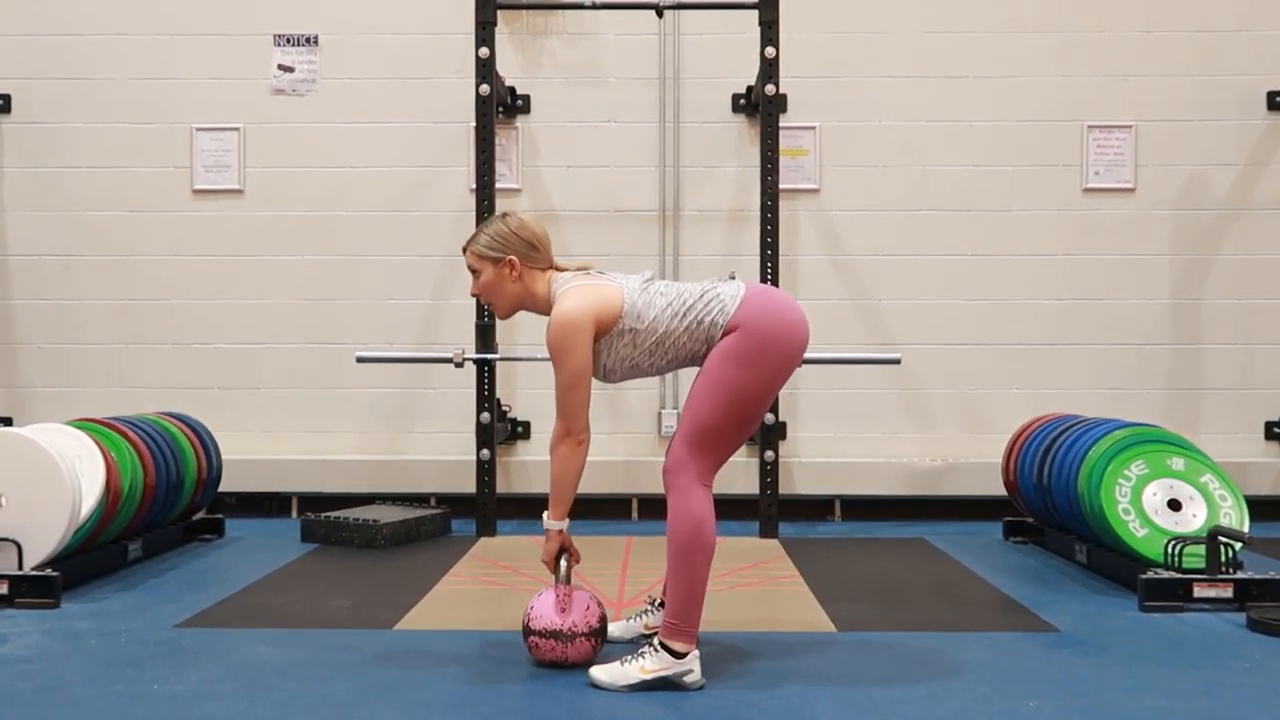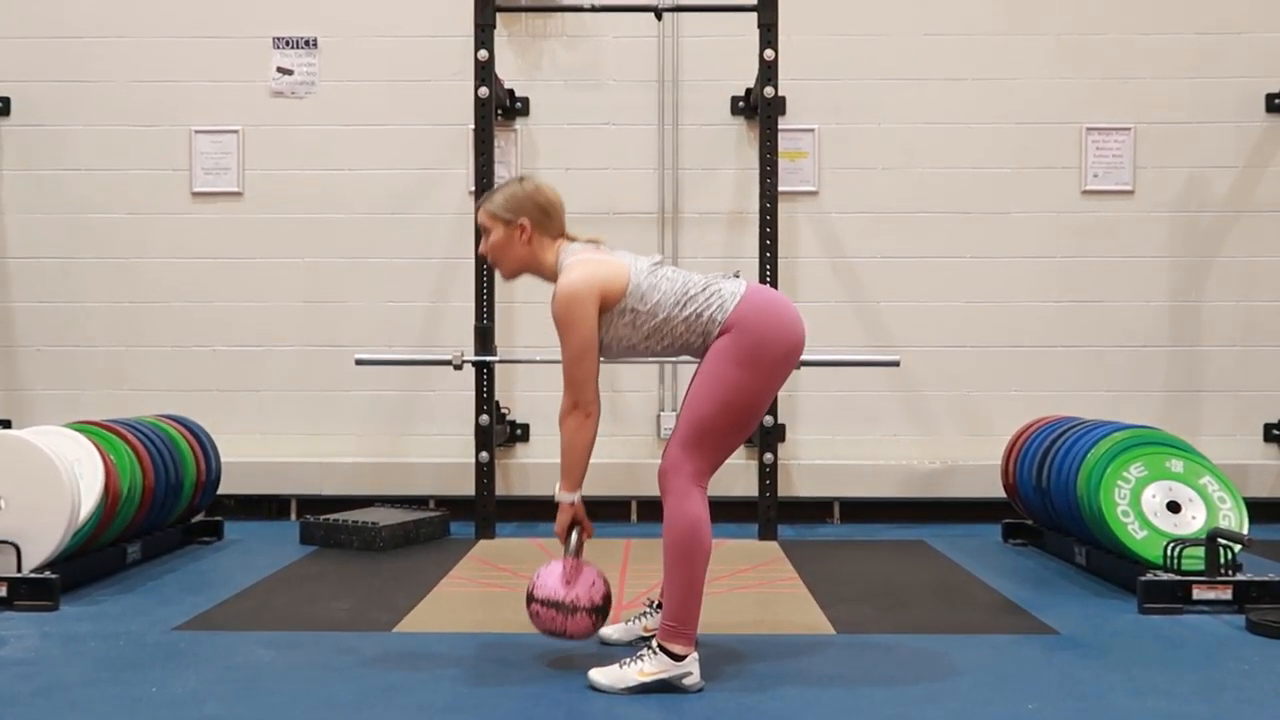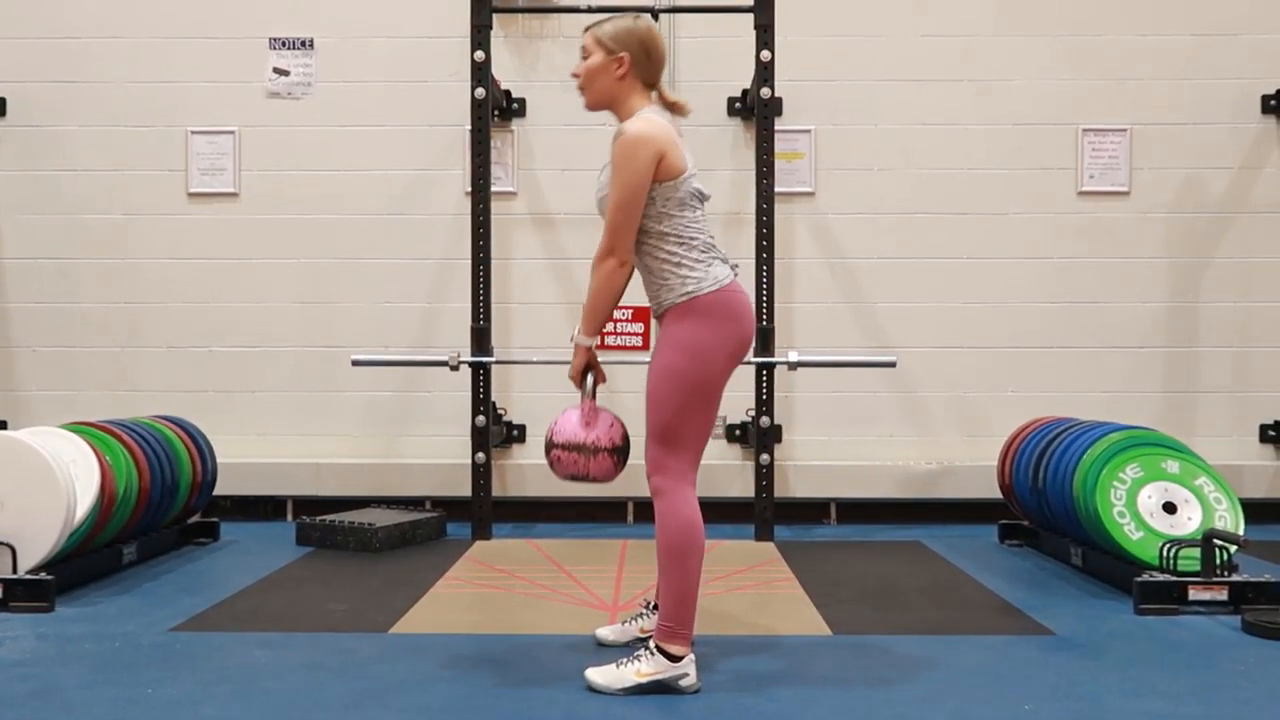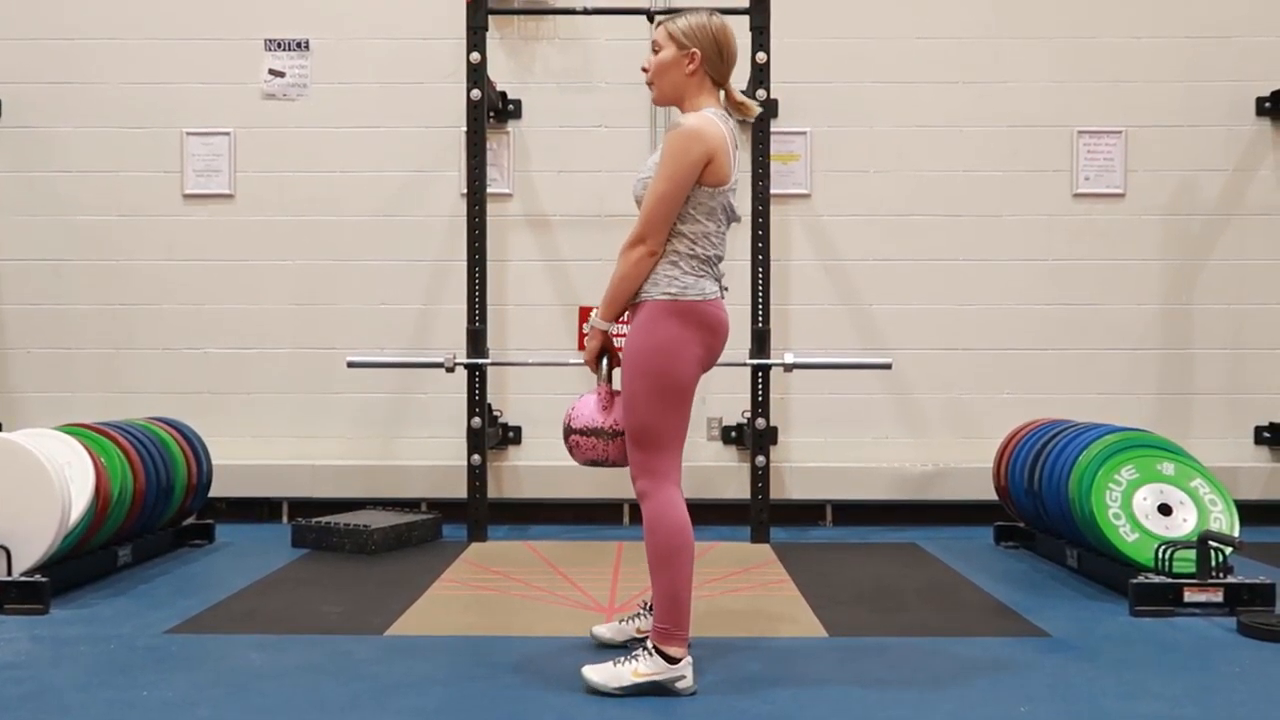
dt=0.4s
person 1, frame 1
left shoulder: (569, 314)
right shoulder: (572, 293)
left elbow: (573, 438)
right elbow: (566, 431)
left wrist: (556, 524)
right wrist: (558, 520)
left hip: (760, 328)
right hip: (764, 320)
left knee: (686, 474)
right knee: (686, 470)
left ankle: (676, 652)
right ankle: (672, 607)
person 1, frame 2
left shoulder: (574, 285)
right shoulder: (581, 265)
left elbow: (581, 410)
right elbow: (579, 402)
left wrist: (568, 500)
right wrist: (572, 496)
left hip: (759, 329)
right hip: (758, 321)
left knee: (682, 477)
right knee: (681, 474)
left ankle: (674, 655)
right ankle: (670, 610)
person 1, frame 3
left shoulder: (637, 133)
right shoulder: (650, 127)
left elbow: (614, 255)
right elbow: (629, 250)
left wrist: (585, 341)
right wrist: (595, 335)
left hip: (700, 315)
right hip: (705, 309)
left knee: (670, 480)
right knee: (671, 474)
left ankle: (672, 655)
right ankle: (667, 611)
person 1, frame 4
left shoulder: (693, 129)
right shoulder: (712, 129)
left elbow: (646, 242)
left wrist: (601, 322)
right wrist: (619, 319)
left hip: (672, 317)
right hip: (687, 313)
left knee: (655, 482)
right knee: (657, 477)
left ankle: (670, 656)
right ankle: (663, 613)
